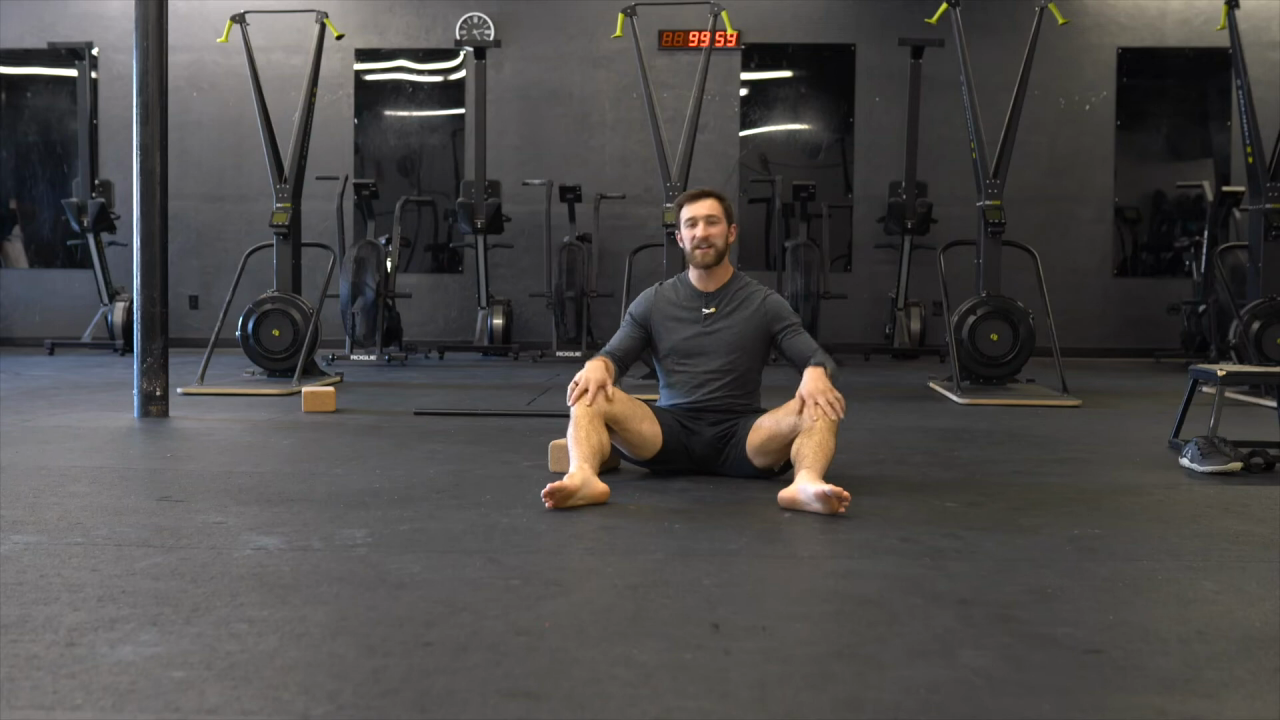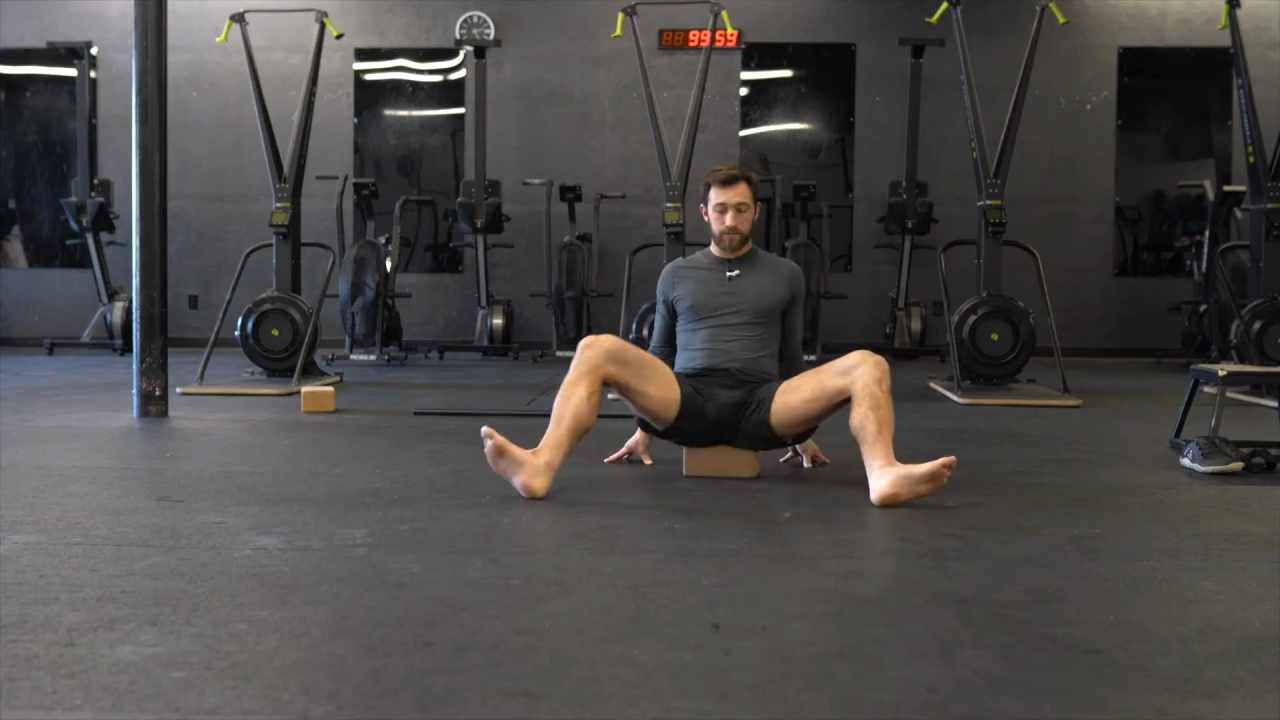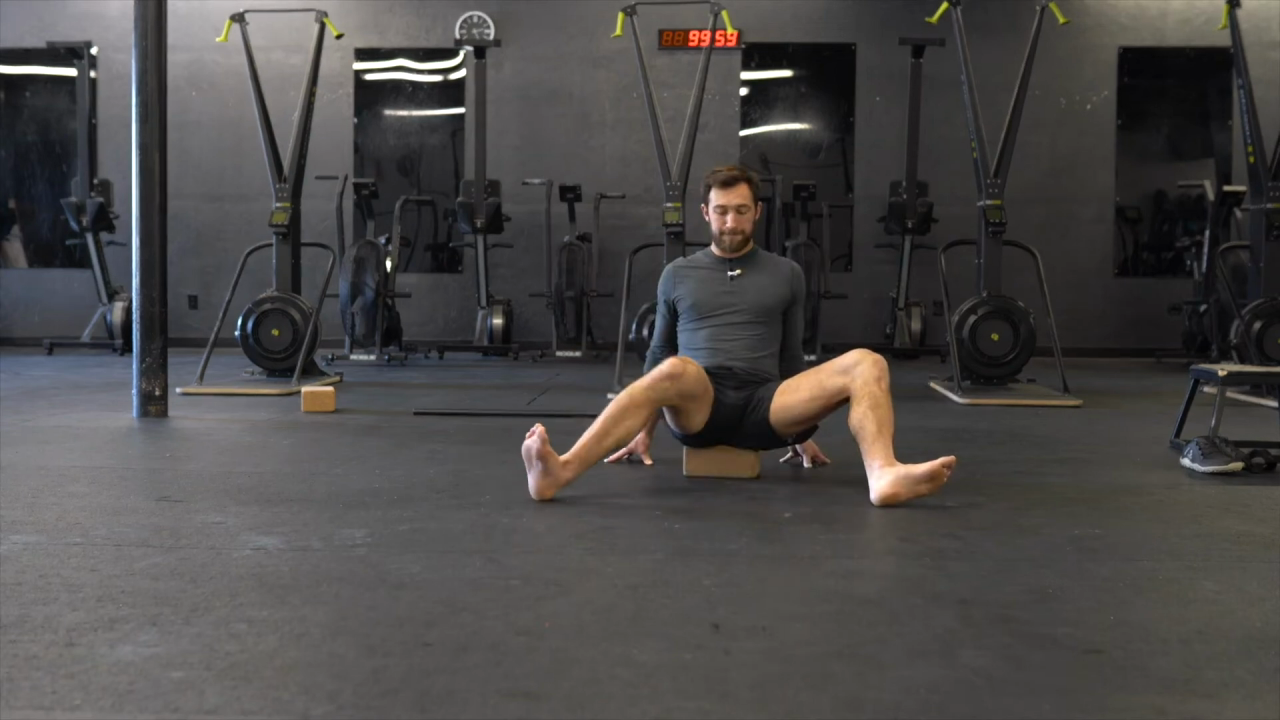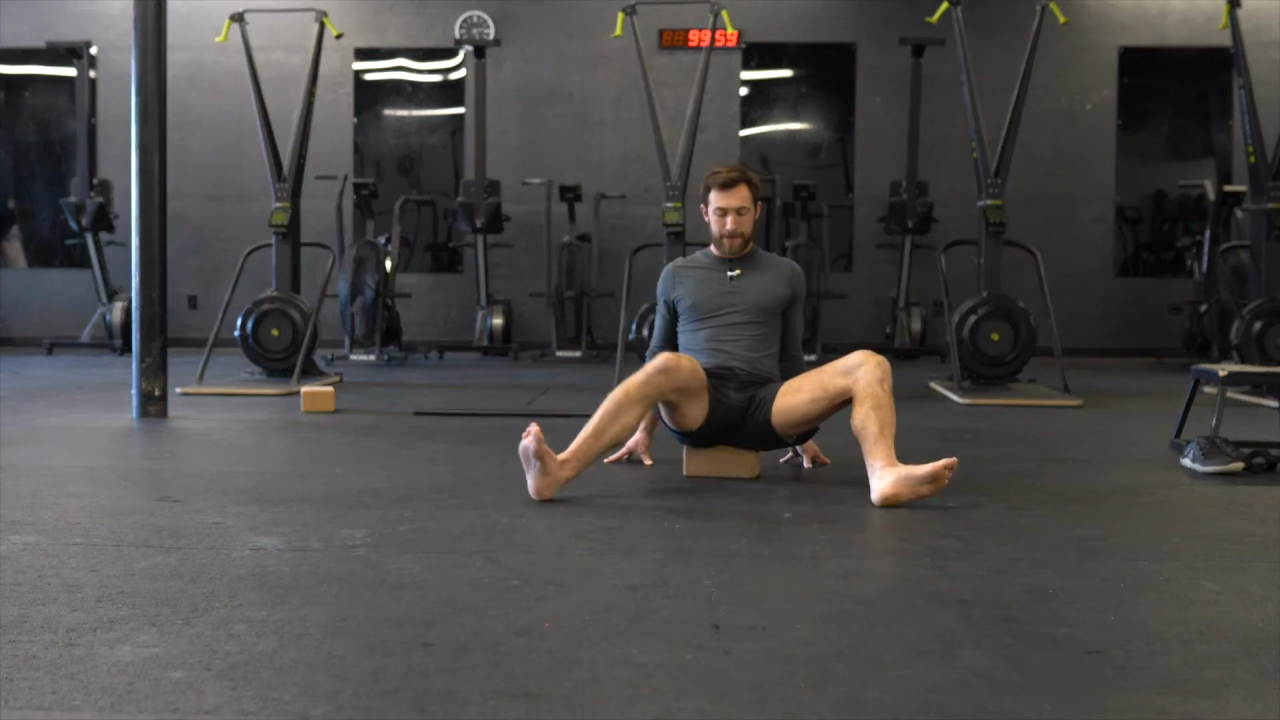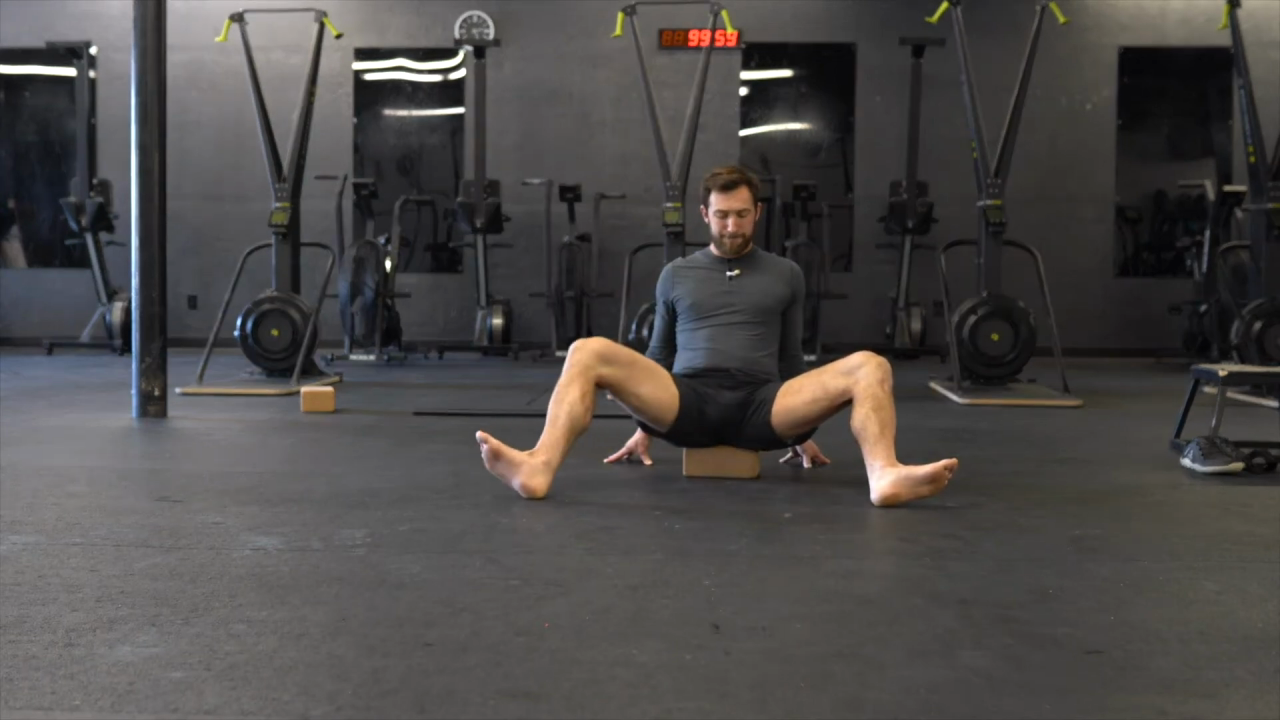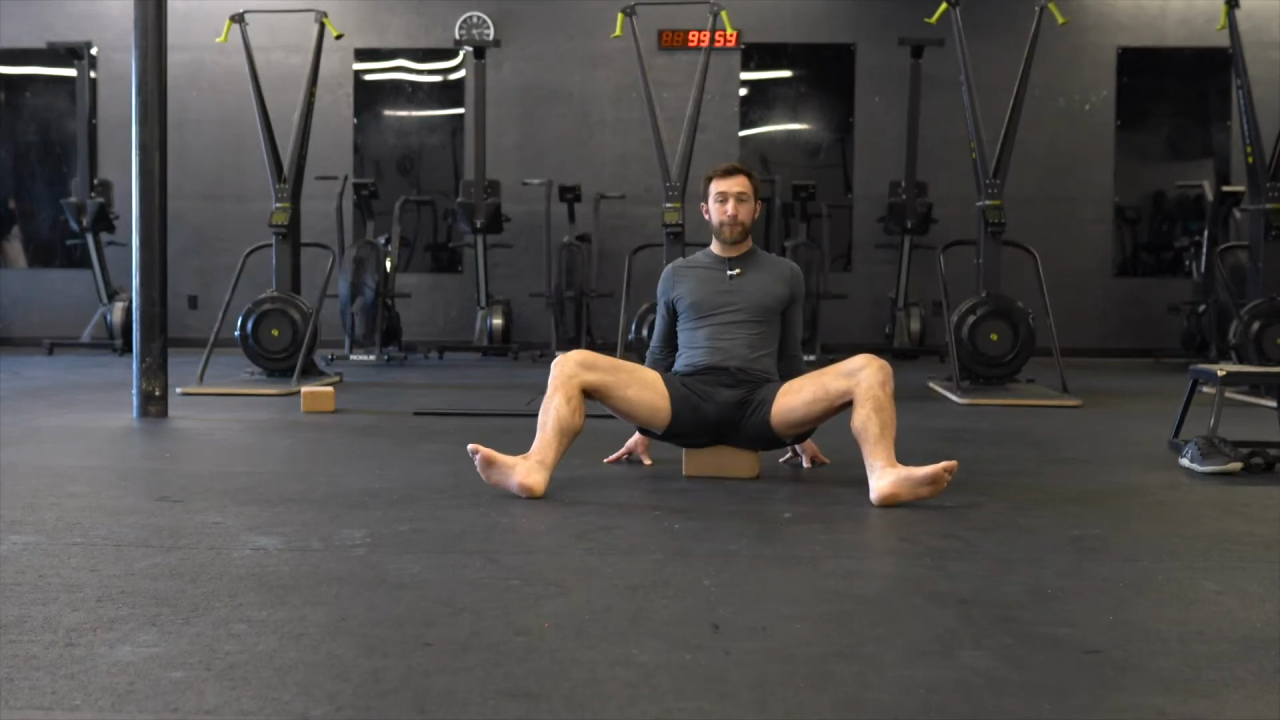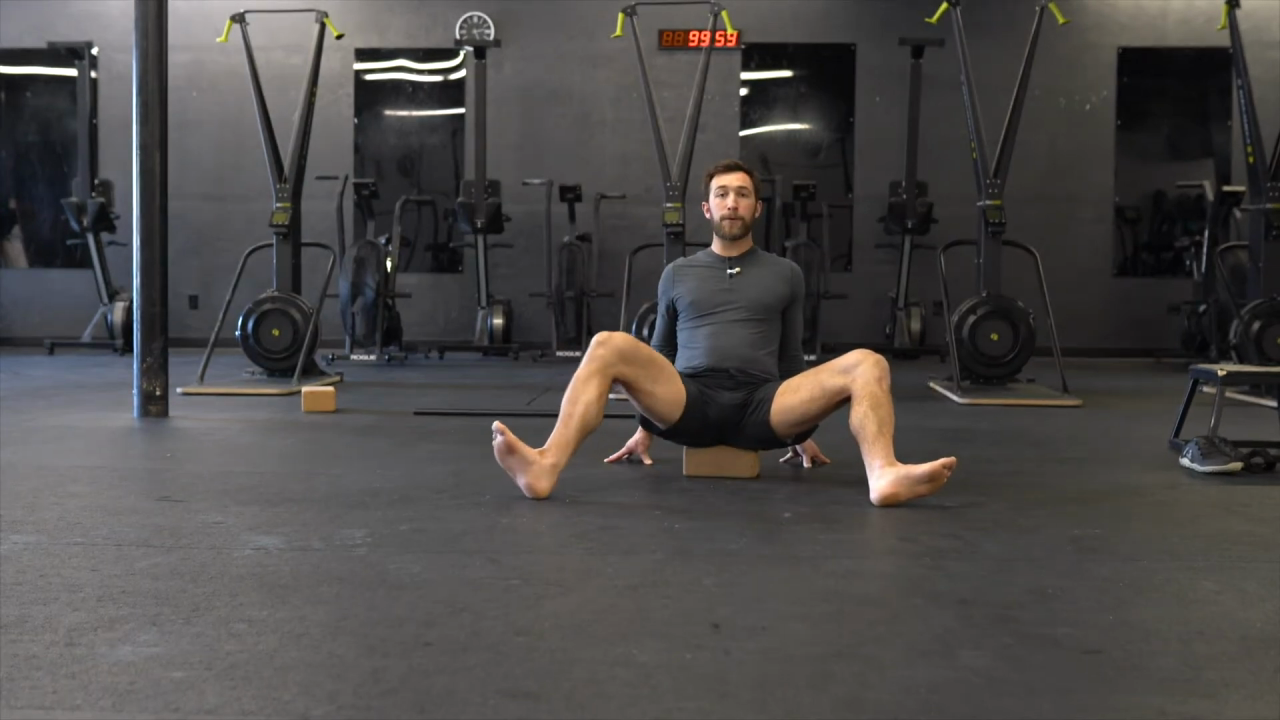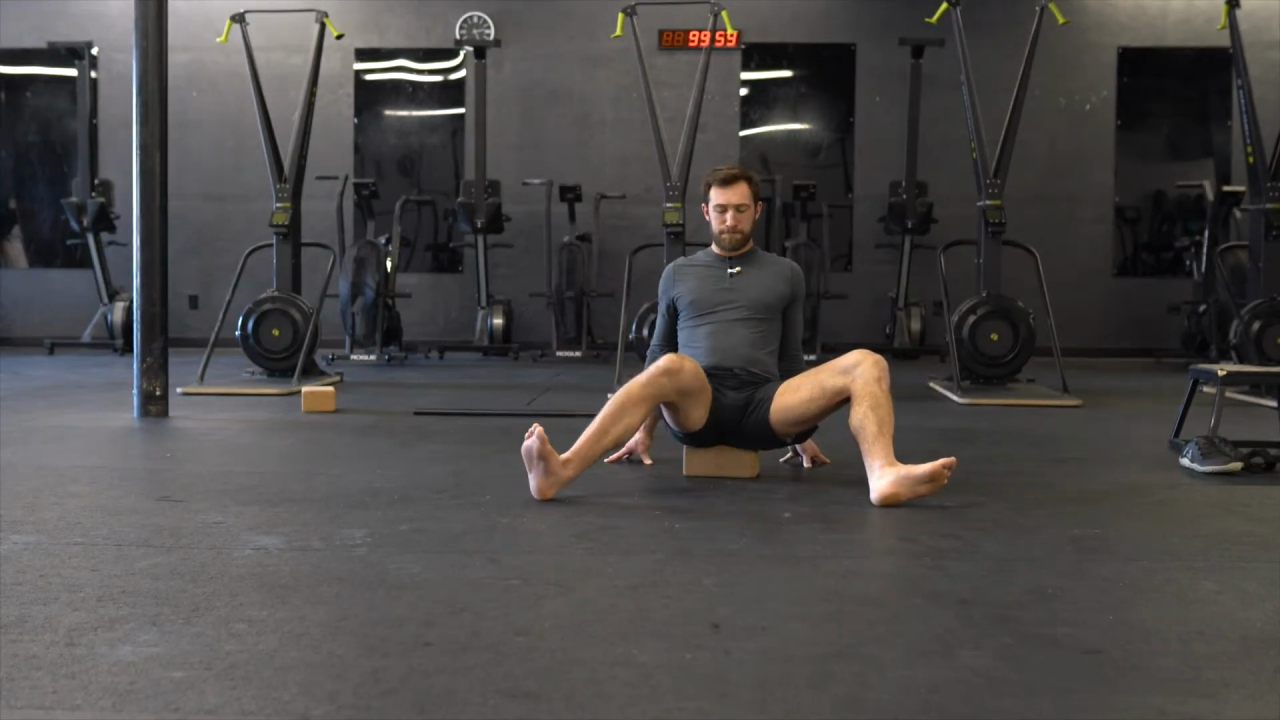
dt=0.5s
person 1, frame 1
left shoulder: (764, 304)
right shoulder: (653, 303)
left elbow: (815, 359)
right elbow: (612, 357)
left wrist: (815, 372)
right wrist: (597, 365)
left hip: (739, 436)
right hip: (672, 433)
left knee: (820, 405)
right knee: (590, 396)
left ankle: (806, 485)
right ankle: (582, 478)
person 1, frame 2
left shoulder: (785, 275)
right shoulder: (676, 275)
left elbow: (791, 358)
right elbow: (661, 356)
left wrist: (801, 430)
right wrist: (645, 427)
left hip: (758, 407)
right hip: (689, 404)
left knee: (868, 365)
right knee: (597, 348)
left ankle: (884, 475)
right ankle: (542, 466)
person 1, frame 3
left shoulder: (786, 274)
right shoulder: (677, 275)
right elbow: (660, 354)
left wrist: (800, 429)
right wrist: (644, 428)
left hip: (762, 406)
right hip: (696, 407)
left knee: (867, 364)
right knee: (673, 369)
left ankle: (883, 475)
right ankle: (562, 471)
person 1, frame 4
left shoulder: (785, 275)
right shoulder: (677, 275)
right elbow: (664, 357)
left wrist: (802, 431)
right wrist: (644, 428)
left hip: (763, 407)
right hip: (694, 409)
left knee: (868, 366)
right knee: (669, 366)
left ankle: (884, 476)
right ankle: (561, 471)
person 1, frame 5
left shoulder: (785, 275)
right shoulder: (676, 275)
left elbow: (790, 358)
right elbow: (660, 355)
left wrist: (799, 429)
right wrist: (644, 428)
left hip: (758, 406)
right hip: (689, 404)
left knee: (869, 367)
right knee: (589, 352)
left ankle: (885, 475)
right ankle: (540, 467)
person 1, frame 6
left shoulder: (785, 274)
right shoulder: (677, 274)
left elbow: (789, 357)
right elbow: (661, 354)
left wrist: (801, 429)
right wrist: (642, 426)
left hip: (759, 404)
right hip: (688, 400)
left knee: (871, 370)
right knee: (571, 366)
left ankle: (884, 476)
right ankle: (535, 469)
person 1, frame 7
left shoulder: (785, 274)
right shoulder: (677, 274)
left elbow: (790, 358)
right elbow: (662, 354)
left wrist: (800, 428)
right wrist: (647, 426)
left hip: (760, 406)
right hip: (690, 404)
left knee: (867, 365)
right knee: (609, 347)
left ankle: (884, 475)
right ankle: (548, 467)
person 1, frame 8
left shoulder: (785, 274)
right shoulder: (678, 273)
right elbow: (660, 352)
left wrist: (801, 428)
right wrist: (644, 427)
left hip: (761, 405)
right hip: (695, 407)
left knee: (867, 365)
right knee: (674, 367)
left ankle: (884, 474)
right ankle: (562, 470)
